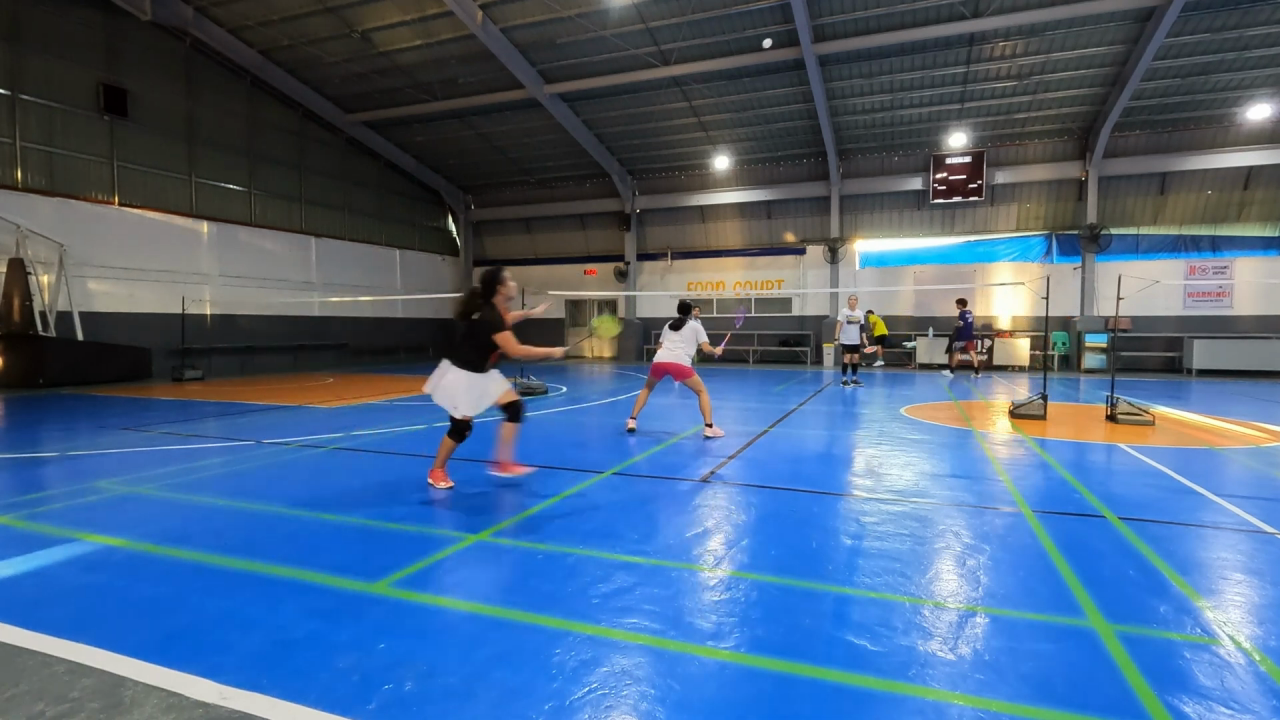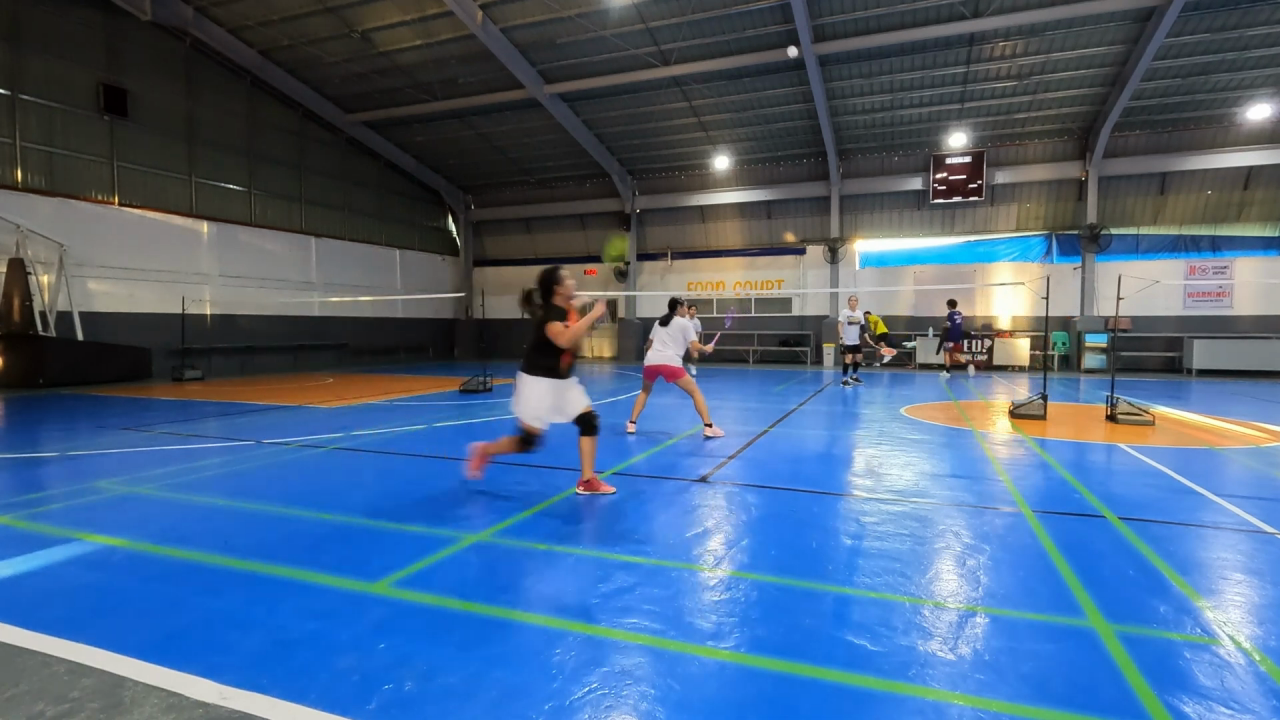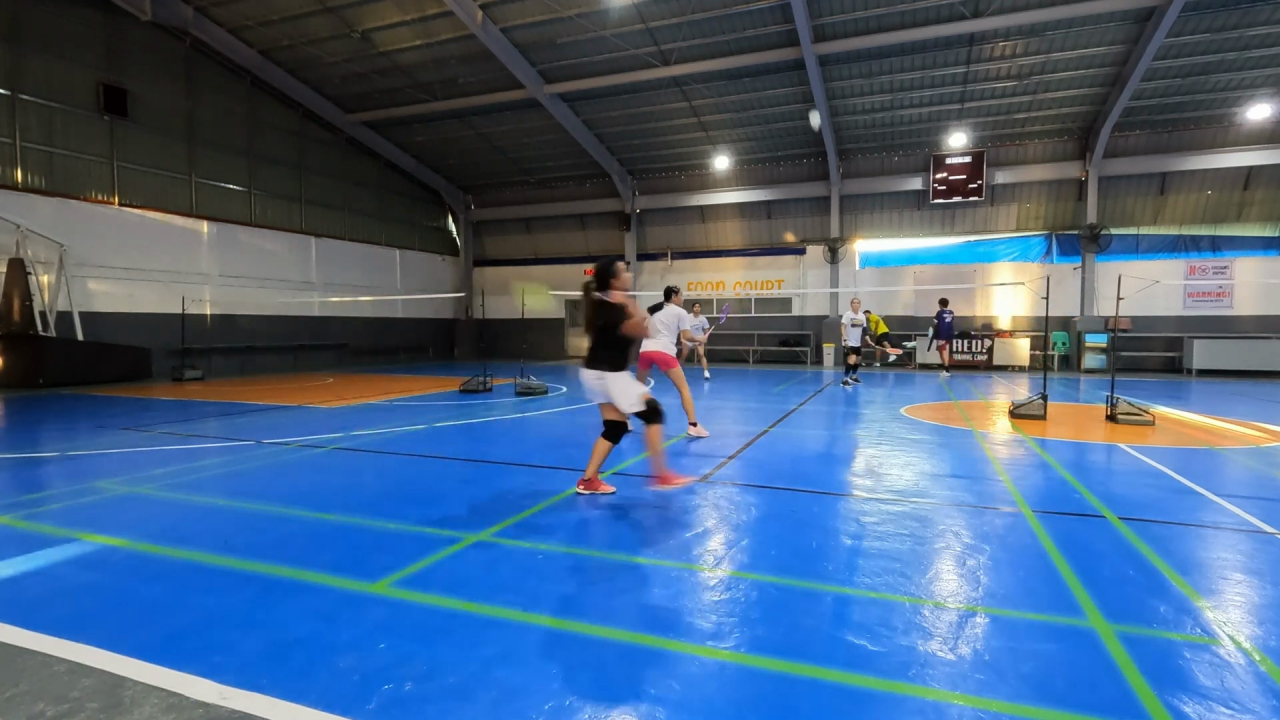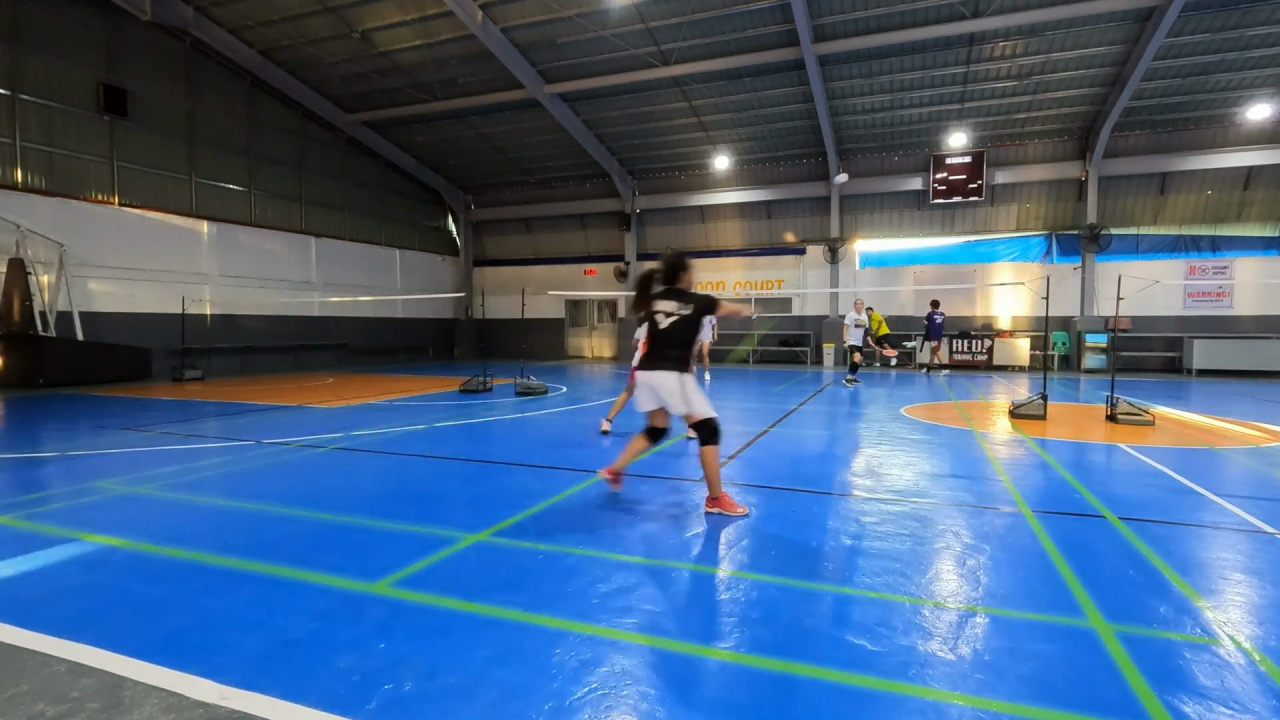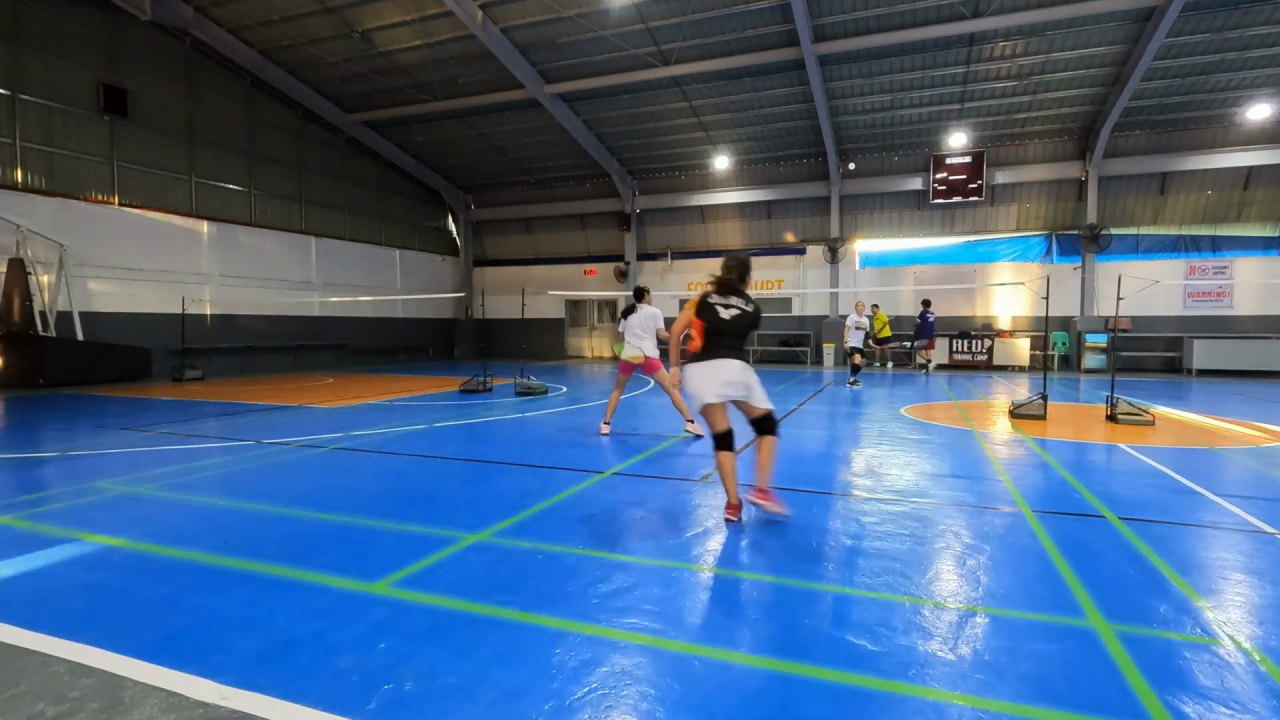
dt=0.2s
person 1, frame 1
left shoulder: (497, 311)
right shoulder: (490, 316)
right elbow: (514, 351)
left wrist: (531, 312)
right wrist: (551, 352)
left hip: (481, 372)
right hip: (461, 373)
left knee: (514, 407)
right knee: (462, 427)
left ankle: (503, 462)
right ankle: (437, 471)
person 1, frame 2
left shoulder: (566, 308)
right shoulder: (550, 313)
right elbow: (565, 340)
right wrist: (593, 315)
left hip: (561, 380)
right hip: (537, 381)
left knee: (589, 421)
right knee: (529, 440)
left ankle: (588, 481)
right ankle: (482, 452)
person 1, frame 3
left shoulder: (607, 303)
right shoulder: (610, 310)
right elbow: (642, 332)
right wrist: (629, 306)
left hip: (605, 372)
right hip: (604, 375)
left knee: (614, 429)
right knee: (653, 412)
left ankle: (588, 480)
right ankle: (661, 475)
person 1, frame 4
left shoulder: (654, 300)
right shoulder: (696, 302)
right elbow: (730, 310)
right wrist: (743, 311)
left hip: (647, 373)
right hip: (673, 376)
left knee: (655, 431)
right knee: (709, 430)
left ankle: (614, 470)
right ankle: (716, 498)
person 1, frame 5
left shoulder: (704, 299)
right shoulder: (752, 308)
left elbow: (676, 331)
left wrist: (674, 366)
left hip: (699, 369)
right hip: (733, 368)
left knee: (722, 437)
right knee: (767, 425)
left ankle: (733, 503)
right ankle: (762, 489)
